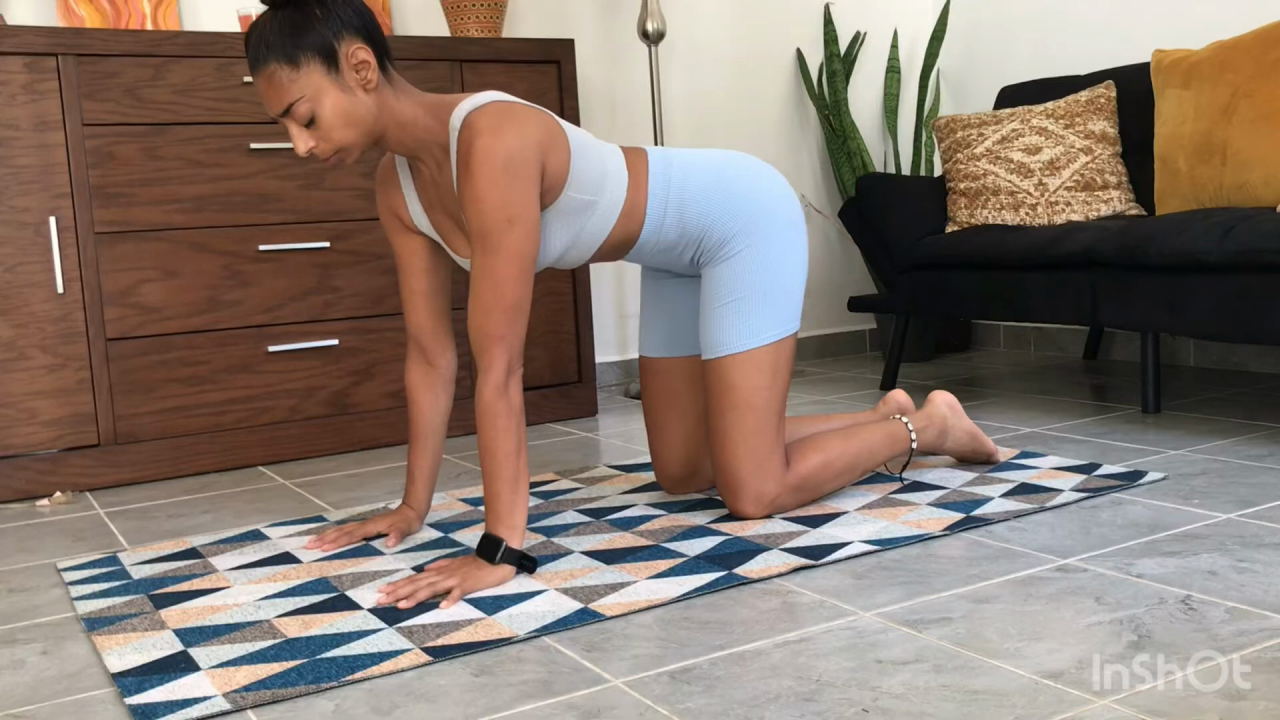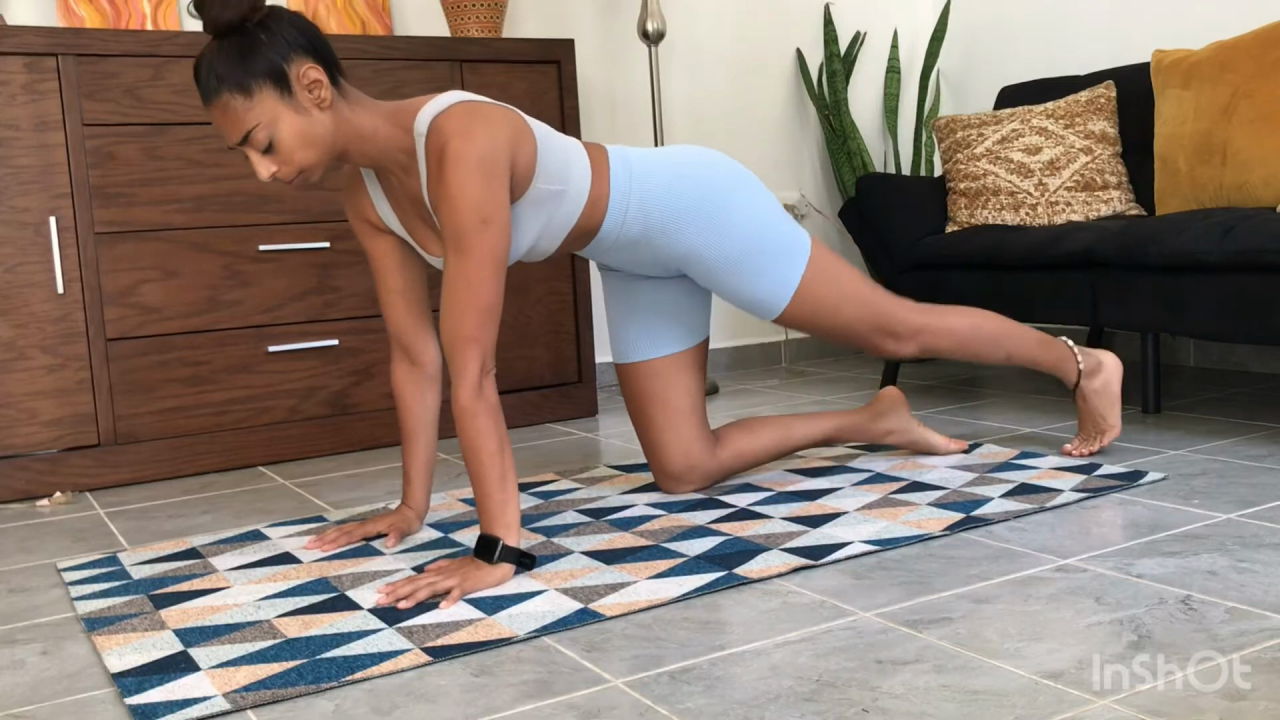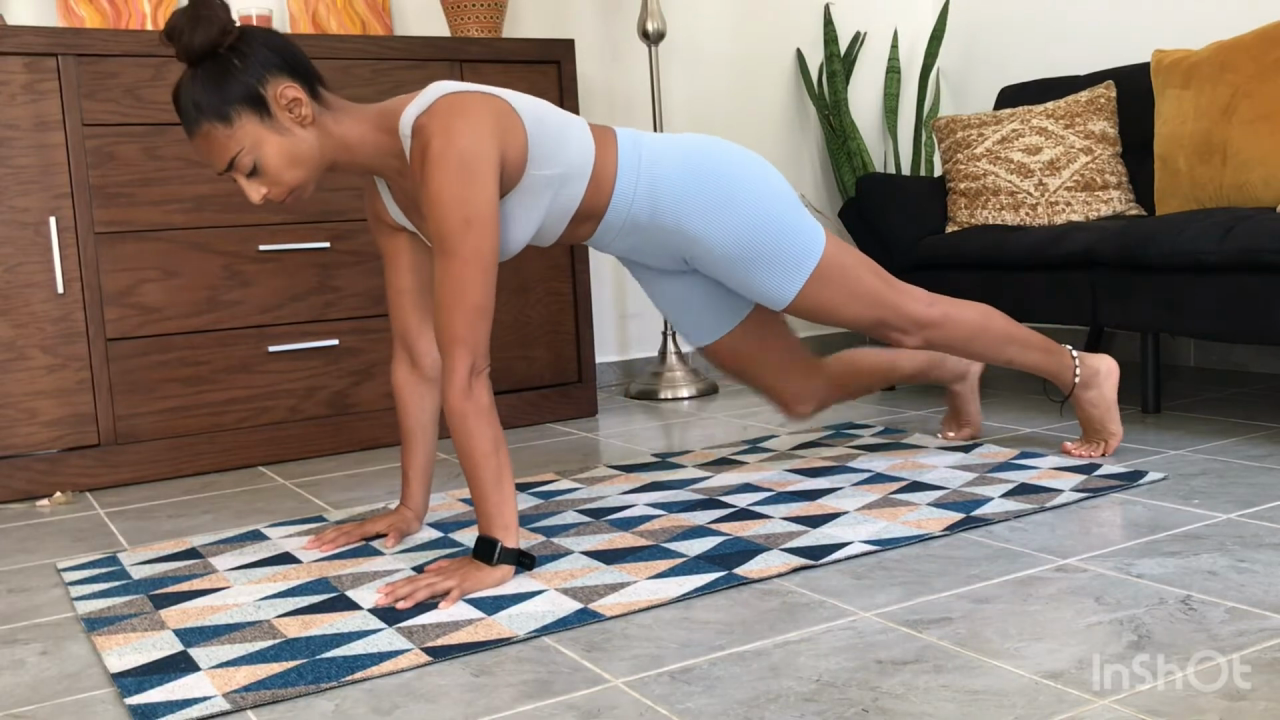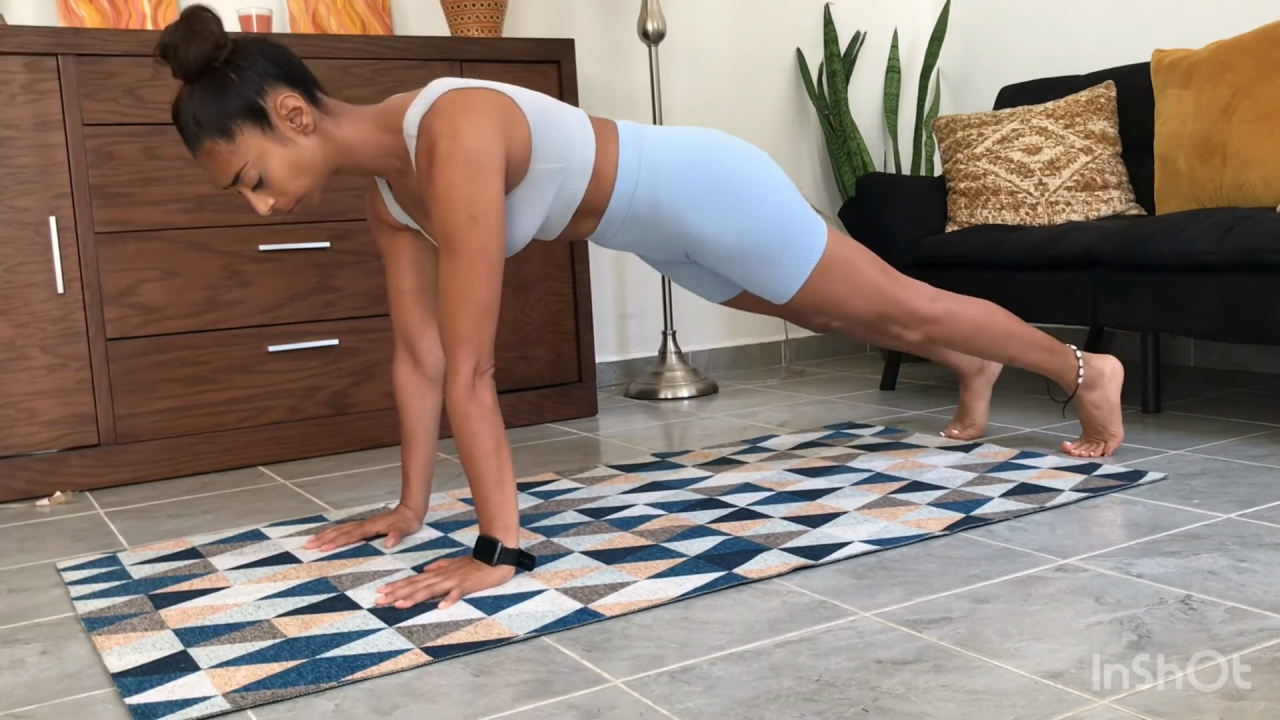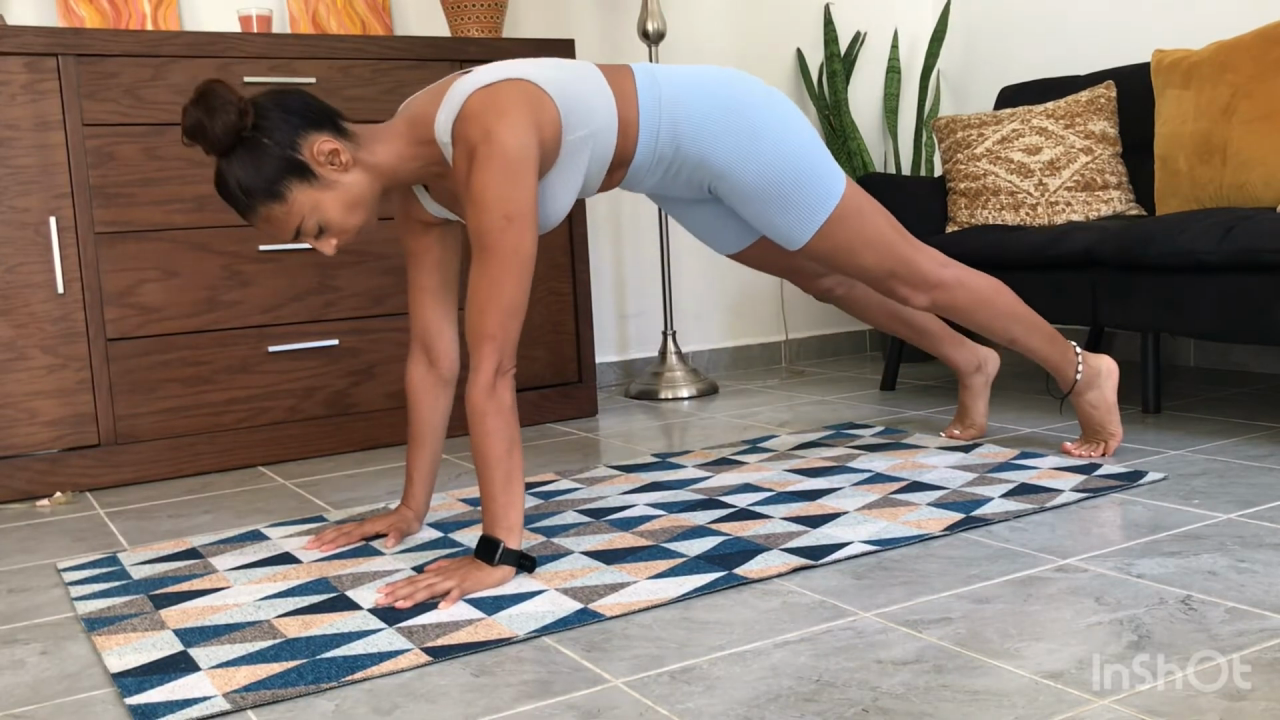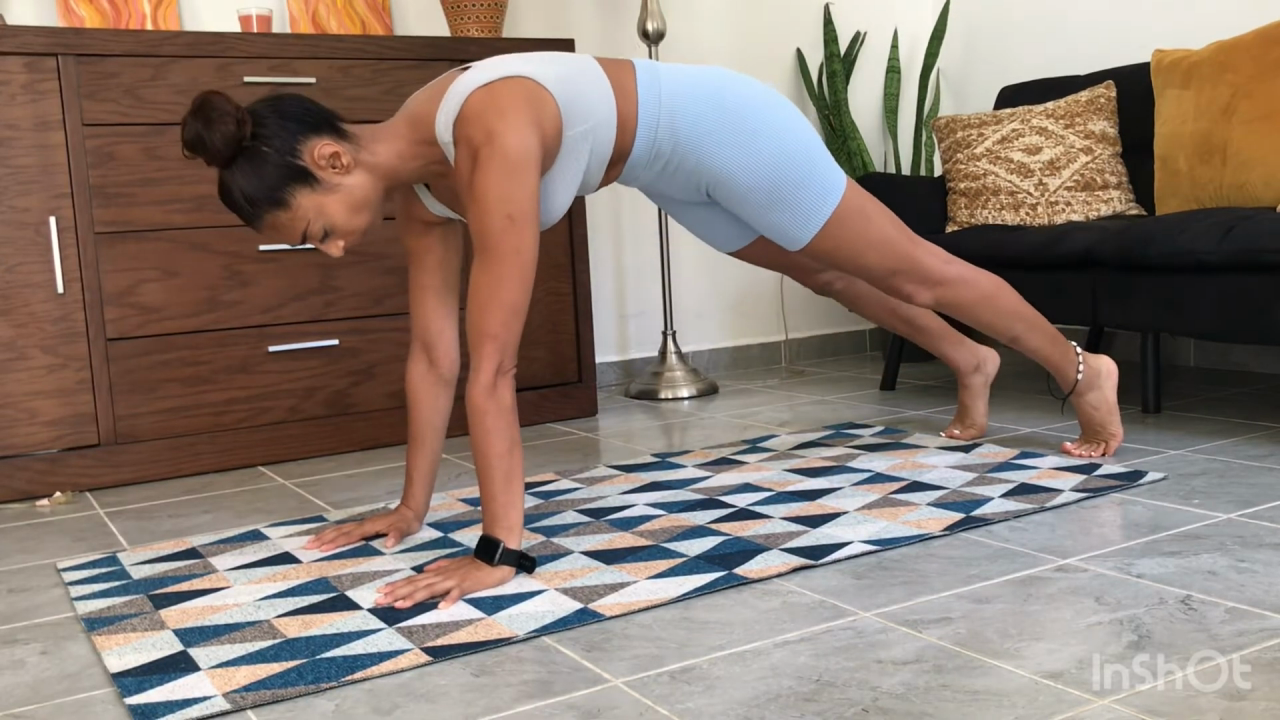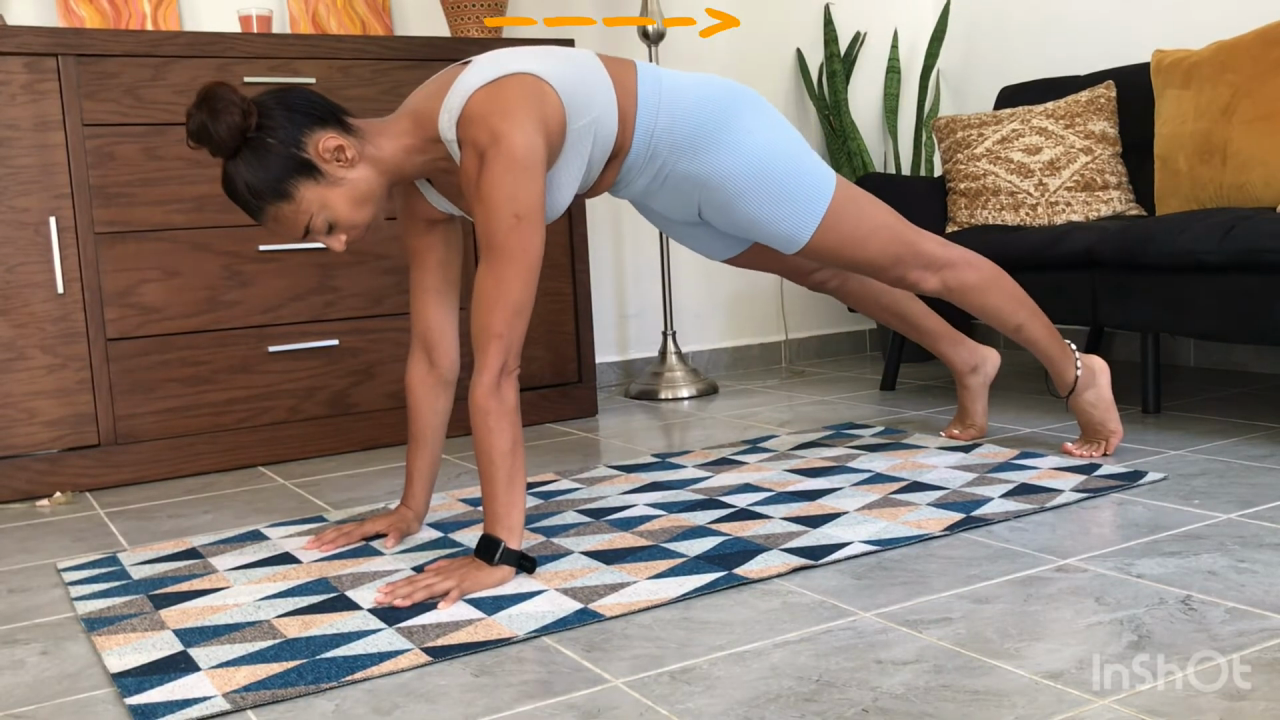
dt=0.7s
person 1, frame 1
left shoulder: (493, 141)
right shoulder: (398, 186)
left elbow: (497, 368)
right elbow: (430, 356)
left wrist: (502, 547)
right wrist: (413, 508)
left hip: (742, 215)
right hip: (681, 251)
left knee: (753, 496)
right knee: (682, 475)
left ankle: (927, 424)
right ankle: (883, 419)
person 1, frame 2
left shoulder: (458, 142)
right shoulder: (366, 195)
left elbow: (472, 370)
right elbow: (415, 356)
left wrist: (500, 547)
right wrist: (412, 506)
left hip: (694, 207)
right hip: (636, 257)
left knee: (893, 328)
right knee: (684, 468)
left ankle: (1086, 365)
right ankle: (876, 421)
person 1, frame 3
left shoulder: (447, 137)
right shoulder: (383, 186)
left elbow: (465, 371)
right elbow: (415, 356)
left wrist: (500, 547)
right wrist: (410, 507)
left hip: (707, 196)
right hip: (656, 240)
left knee: (903, 313)
right knee: (803, 389)
left ankle: (1080, 373)
right ankle: (943, 372)
person 1, frame 4
left shoulder: (454, 138)
right shoulder: (384, 178)
left elbow: (471, 369)
right elbow: (420, 353)
left wrist: (499, 547)
right wrist: (411, 505)
left hip: (707, 192)
right hip: (662, 229)
left knee: (903, 306)
right knee: (818, 312)
left ankle: (1085, 372)
right ankle: (971, 371)
person 1, frame 5
left shoulder: (488, 139)
right shoulder: (413, 176)
left elbow: (491, 367)
right elbow: (433, 353)
left wrist: (501, 548)
right wrist: (411, 506)
left hip: (726, 129)
right hip: (678, 172)
left knee: (911, 272)
right knee: (821, 276)
left ankle: (1081, 372)
right ankle: (970, 364)
person 1, frame 6
left shoulder: (489, 137)
right shoulder: (416, 176)
left elbow: (492, 366)
right elbow: (434, 354)
left wrist: (501, 549)
right wrist: (412, 506)
left hip: (723, 133)
right hip: (674, 173)
left knee: (914, 270)
right knee: (821, 272)
left ankle: (1081, 372)
right ankle: (970, 365)
person 1, frame 7
left shoulder: (496, 133)
right shoulder: (417, 175)
left elbow: (495, 363)
right elbow: (433, 353)
left wrist: (501, 550)
right wrist: (411, 507)
left hip: (715, 144)
right hip: (662, 186)
left knee: (919, 260)
right knee: (824, 272)
left ankle: (1075, 373)
right ankle: (969, 364)
